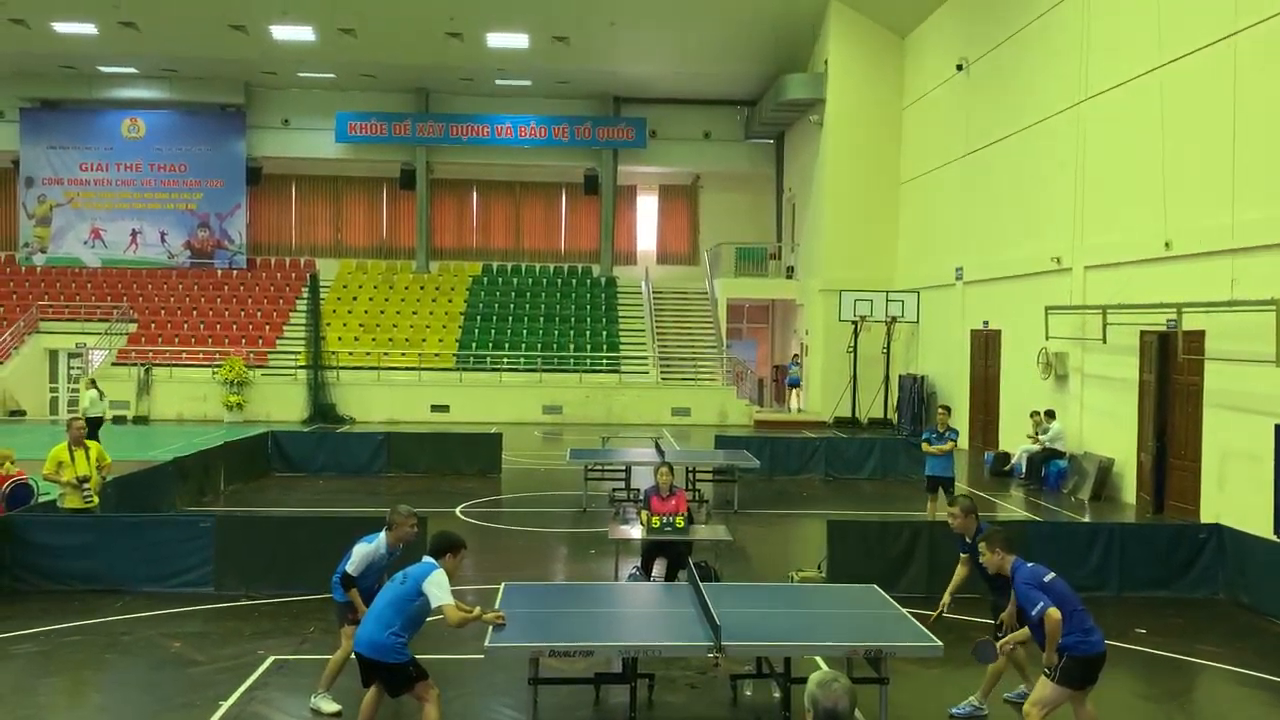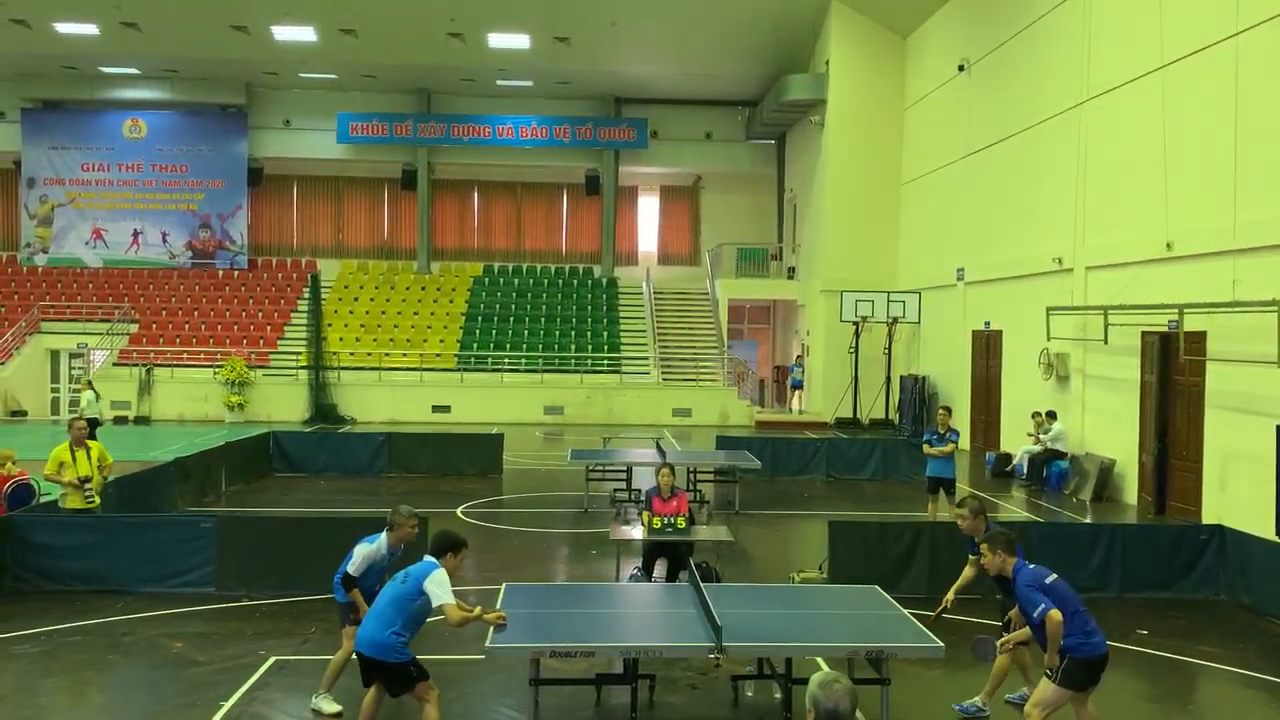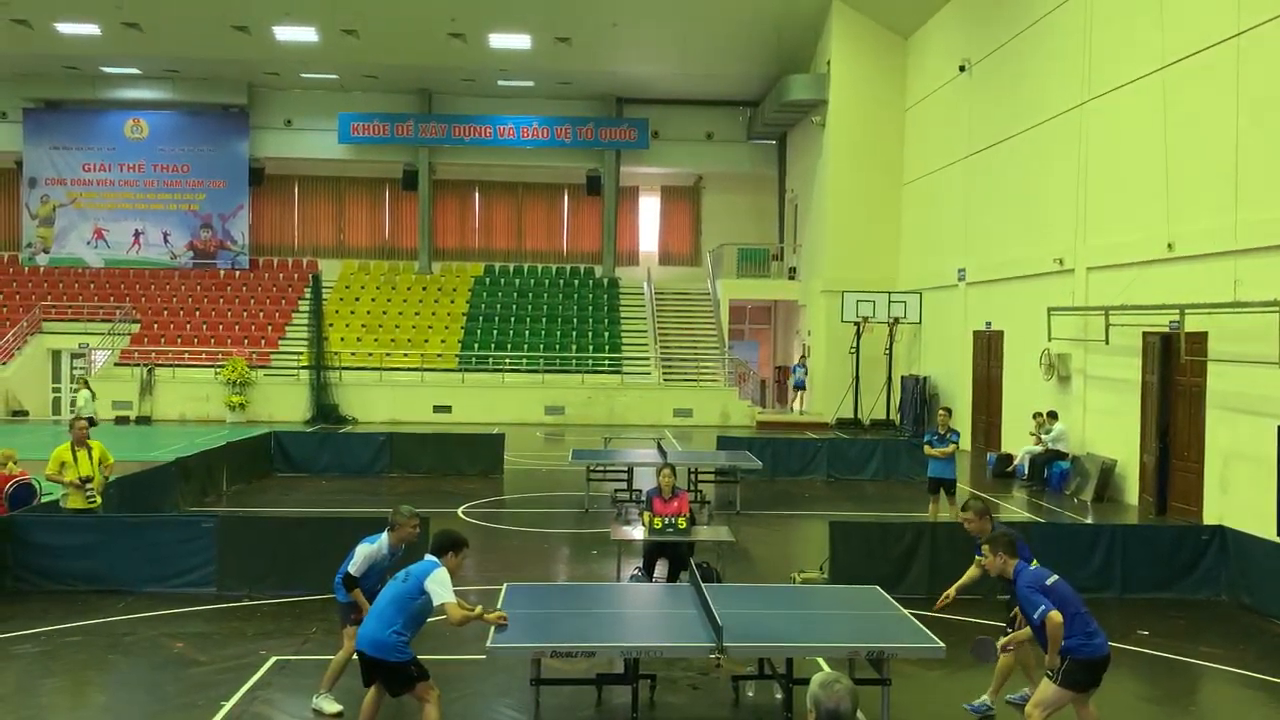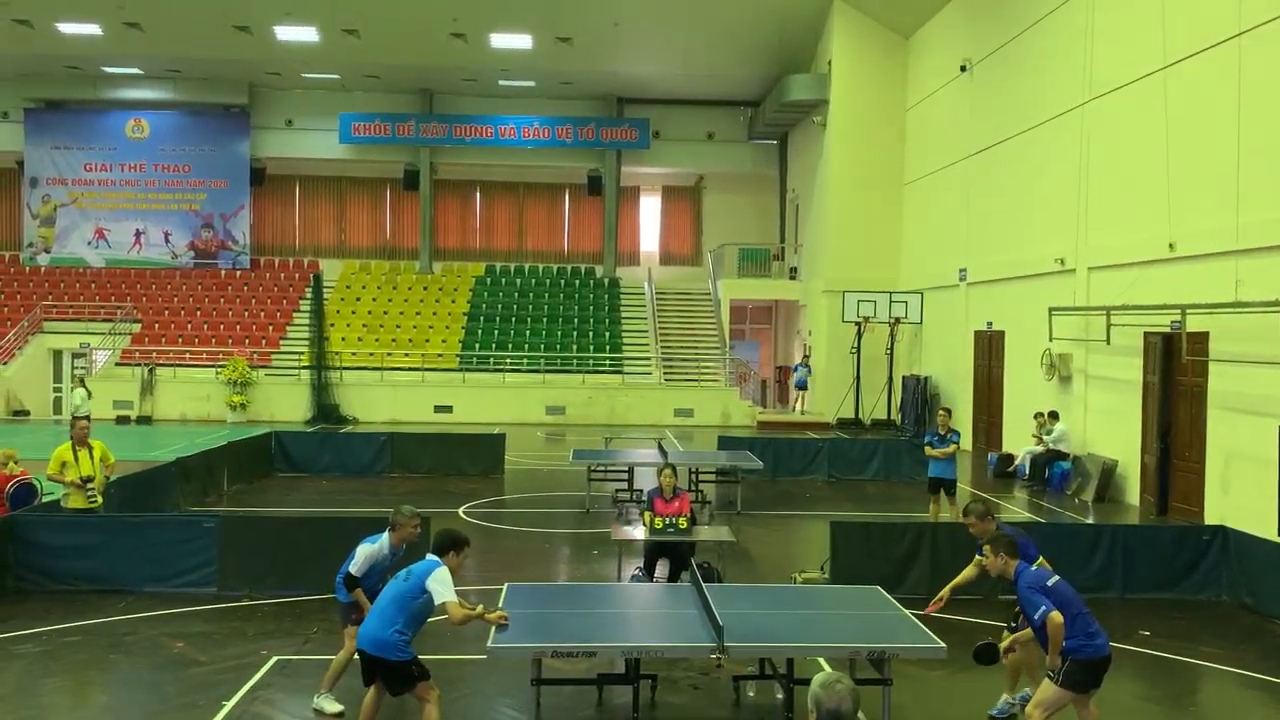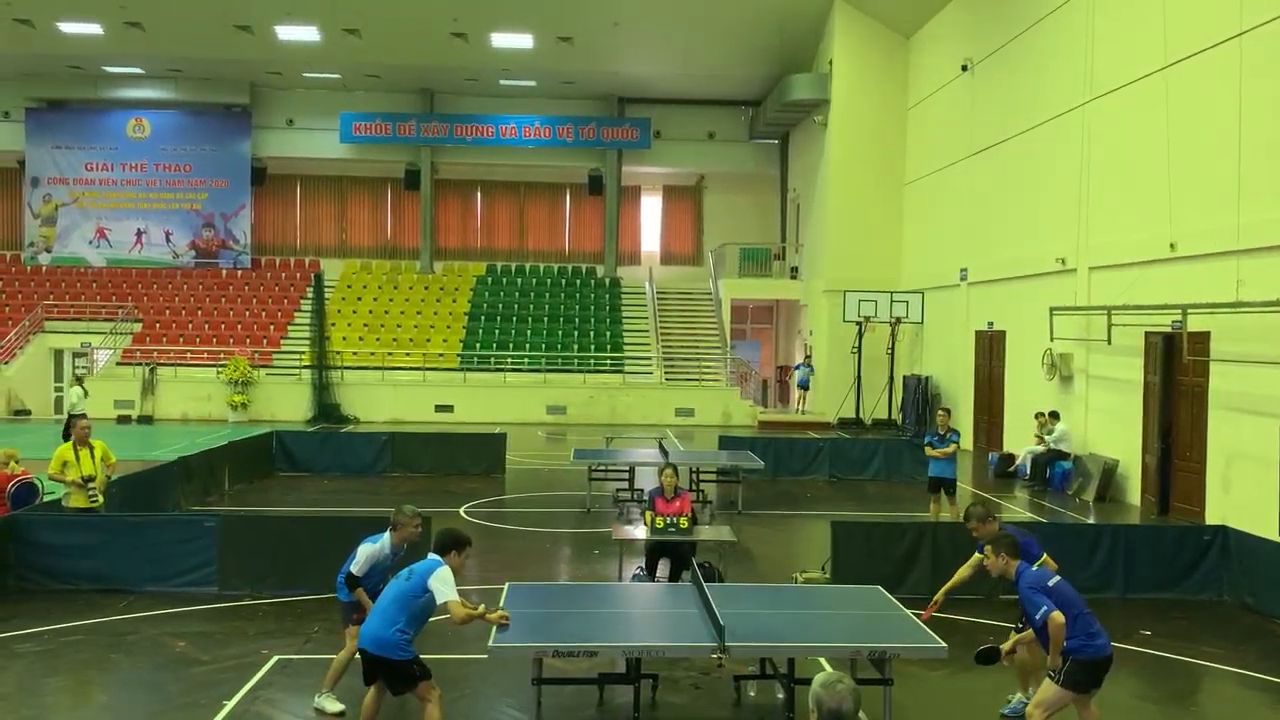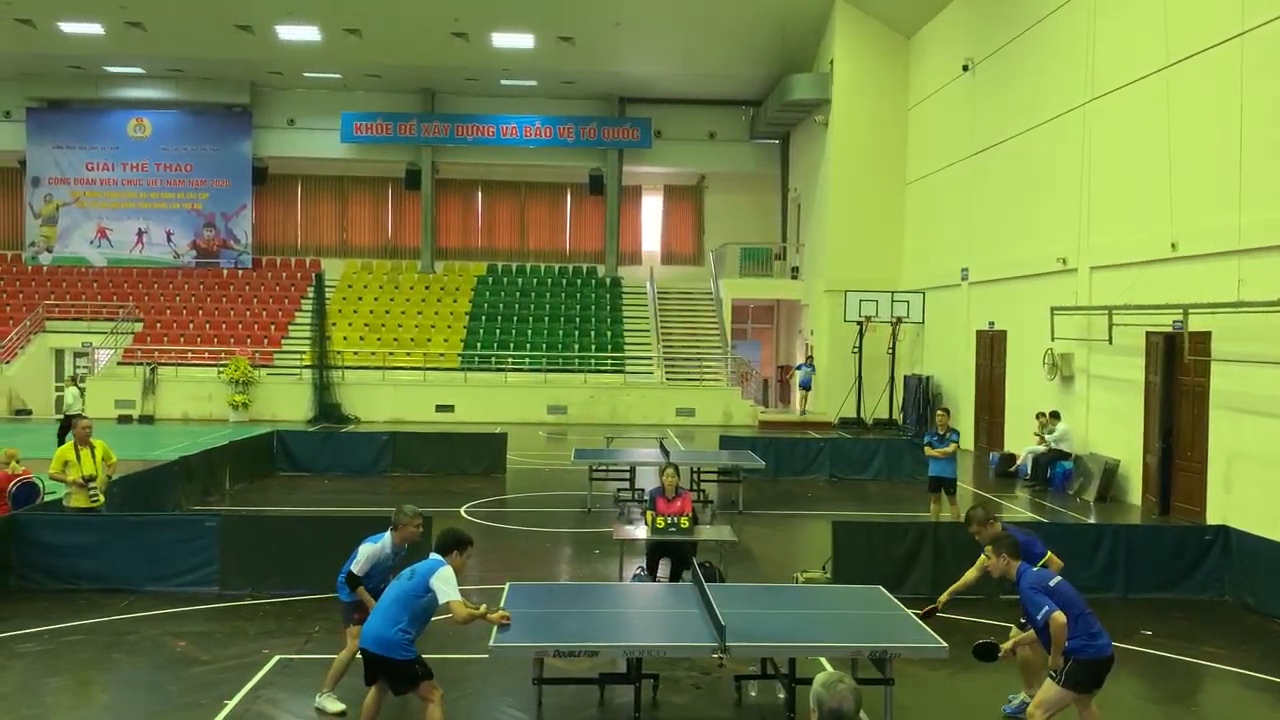
dt=0.1s
person 1, frame 1
right shoulder: (964, 536)
right elbow: (964, 565)
left wrist: (1011, 610)
right wrist: (949, 593)
left hip: (1013, 597)
right hip: (999, 595)
left ankle: (979, 702)
right ankle: (1029, 688)
person 1, frame 2
right shoulder: (974, 538)
right elbow: (973, 566)
left wrist: (1019, 609)
right wrist: (954, 590)
right hip: (1009, 596)
right knee: (1015, 645)
left ankle: (982, 702)
right ankle: (1031, 690)
person 1, frame 3
right shoulder: (983, 539)
right elbow: (977, 567)
right wrist: (955, 588)
right knee: (1018, 643)
left ankle: (988, 700)
right ankle: (1034, 691)
person 1, frame 4
left shoulder: (1014, 541)
right shoulder: (988, 539)
left elbow: (1045, 570)
right elbow: (974, 567)
right wrist: (949, 587)
left ankle: (1010, 697)
person 1, frame 5
left shoulder: (1018, 540)
right shoulder: (990, 540)
left elbow: (1051, 567)
right elbow: (970, 567)
right wrist: (944, 590)
left ankle: (1023, 696)
right ankle: (1037, 691)
person 1, frame 6
left shoulder: (1021, 540)
right shoulder: (995, 540)
left elbow: (1057, 564)
right elbow: (977, 569)
right wrist: (949, 592)
left knee: (1018, 638)
left ankle: (1029, 696)
right ankle: (1038, 690)
person 2, frame 1
left shoulder: (396, 545)
right shoulder: (368, 547)
right elbow: (347, 580)
right wrist: (361, 609)
left hip: (369, 591)
right hip: (347, 594)
right knee: (349, 645)
right ankle: (320, 696)
person 2, frame 2
left shoulder: (397, 546)
right shoulder: (369, 547)
right elbow: (348, 580)
right wrist: (363, 608)
left hip: (371, 591)
right hip: (349, 594)
right knee: (350, 646)
right ankle: (320, 696)
person 2, frame 3
left shoulder: (398, 545)
right shoulder: (371, 547)
right elbow: (349, 580)
right wrist: (366, 608)
left hip: (372, 591)
right hip: (350, 594)
right knee: (351, 646)
right ankle: (321, 696)
person 2, frame 4
left shoulder: (399, 545)
right shoulder: (372, 547)
right elbow: (350, 580)
right wrist: (367, 607)
left hip: (373, 591)
right hip: (351, 594)
right knee: (352, 646)
right ankle: (322, 696)
person 2, frame 5
left shoulder: (400, 545)
right shoulder: (373, 547)
right elbow: (351, 580)
right wrist: (369, 607)
left hip: (374, 591)
right hip: (352, 594)
right knee: (354, 646)
right ankle: (323, 695)
person 2, frame 6
left shoulder: (401, 545)
right shoulder: (374, 547)
right elbow: (352, 579)
right wrist: (371, 605)
left hip: (375, 590)
right hip: (354, 593)
right knee: (354, 645)
right ankle: (324, 695)
person 3, frame 1
left shoulder: (416, 570)
right shoulder: (435, 573)
left elbow: (448, 602)
right elbow: (454, 619)
left wrist: (483, 617)
right wrist: (475, 616)
left hip: (363, 642)
right hip: (387, 647)
left knee: (379, 686)
right knee: (430, 696)
person 3, frame 2
left shoulder: (418, 569)
right shoulder: (435, 572)
left elbow: (449, 602)
right elbow: (454, 619)
left wrist: (485, 617)
right wrist: (476, 616)
left hip: (364, 642)
right hip: (388, 647)
left knee: (379, 687)
right knee: (430, 697)
person 3, frame 3
left shoulder: (418, 569)
right shoulder: (437, 571)
left elbow: (451, 601)
right elbow: (455, 618)
left wrist: (486, 617)
right wrist: (477, 614)
left hip: (364, 640)
right hip: (388, 646)
left knee: (379, 687)
right knee: (430, 697)
person 3, frame 4
left shoulder: (420, 568)
right shoulder: (438, 570)
left elbow: (452, 601)
right elbow: (456, 617)
left wrist: (487, 617)
right wrist: (478, 614)
left hip: (365, 640)
right hip: (390, 645)
left knee: (379, 687)
right knee: (430, 697)
person 3, frame 5
left shoulder: (421, 567)
right shoulder: (440, 570)
left elbow: (454, 601)
right elbow: (458, 616)
left wrist: (488, 617)
right wrist: (479, 613)
left hip: (367, 639)
right hip: (391, 644)
left knee: (379, 686)
right knee: (431, 697)
person 3, frame 6
left shoulder: (422, 567)
right shoulder: (442, 570)
left elbow: (456, 602)
right elbow: (461, 616)
left wrist: (489, 617)
right wrist: (481, 613)
left hip: (369, 639)
right hip: (393, 644)
left knee: (380, 687)
right knee: (433, 697)
person 4, frame 1
left shoulder: (1022, 581)
right shoulder: (1032, 570)
left elbow: (1054, 617)
left wrist: (1050, 654)
right wrist: (1012, 638)
left hip: (1076, 652)
right hip: (1093, 647)
right knee: (1079, 702)
person 4, frame 2
left shoulder: (1024, 583)
right shoulder: (1033, 571)
left elbow: (1055, 619)
left wrist: (1051, 656)
right wrist: (1012, 638)
left hip: (1078, 654)
right hip: (1095, 649)
right knee: (1080, 702)
person 4, frame 3
left shoulder: (1025, 584)
right shoulder: (1035, 572)
left elbow: (1055, 620)
left wrist: (1052, 657)
right wrist: (1012, 638)
left hip: (1079, 655)
right hip: (1096, 650)
right knee: (1081, 703)
person 4, frame 4
left shoulder: (1026, 584)
right shoulder: (1036, 573)
left elbow: (1056, 621)
left wrist: (1053, 657)
right wrist: (1014, 639)
left hip: (1080, 655)
right hip: (1097, 650)
right knee: (1081, 703)
person 4, frame 5
left shoulder: (1026, 585)
right shoulder: (1037, 573)
left elbow: (1057, 621)
left wrist: (1054, 657)
right wrist: (1016, 641)
left hip: (1082, 656)
right hip: (1098, 651)
right knee: (1082, 703)
person 4, frame 6
left shoulder: (1028, 585)
right shoulder: (1037, 574)
left elbow: (1059, 621)
left wrist: (1055, 657)
right wrist: (1016, 642)
left hip: (1083, 655)
right hip: (1100, 650)
right knee: (1083, 703)
